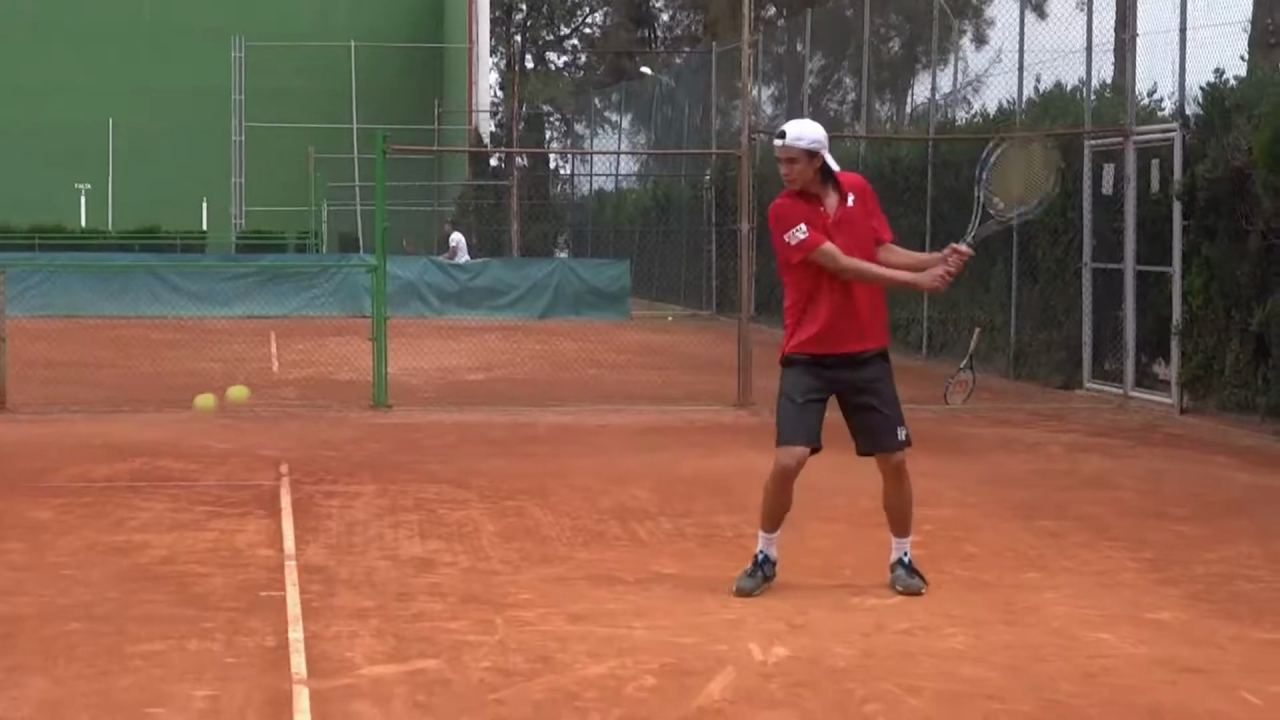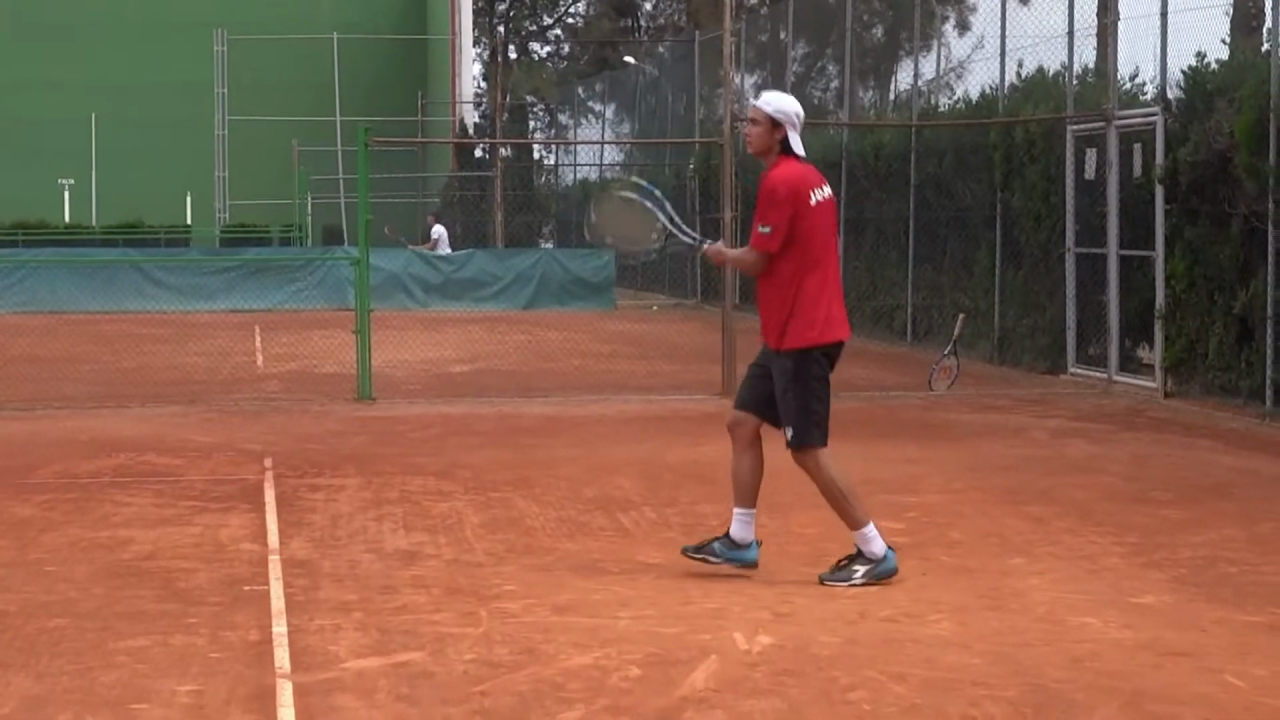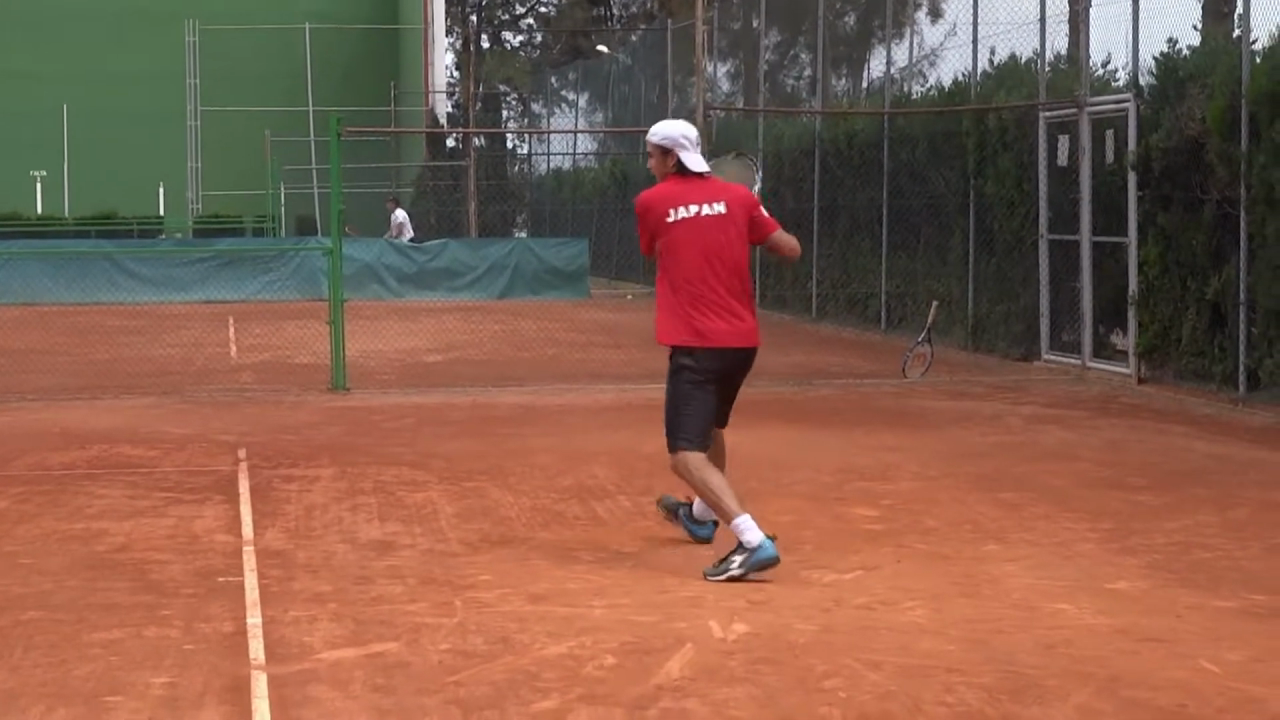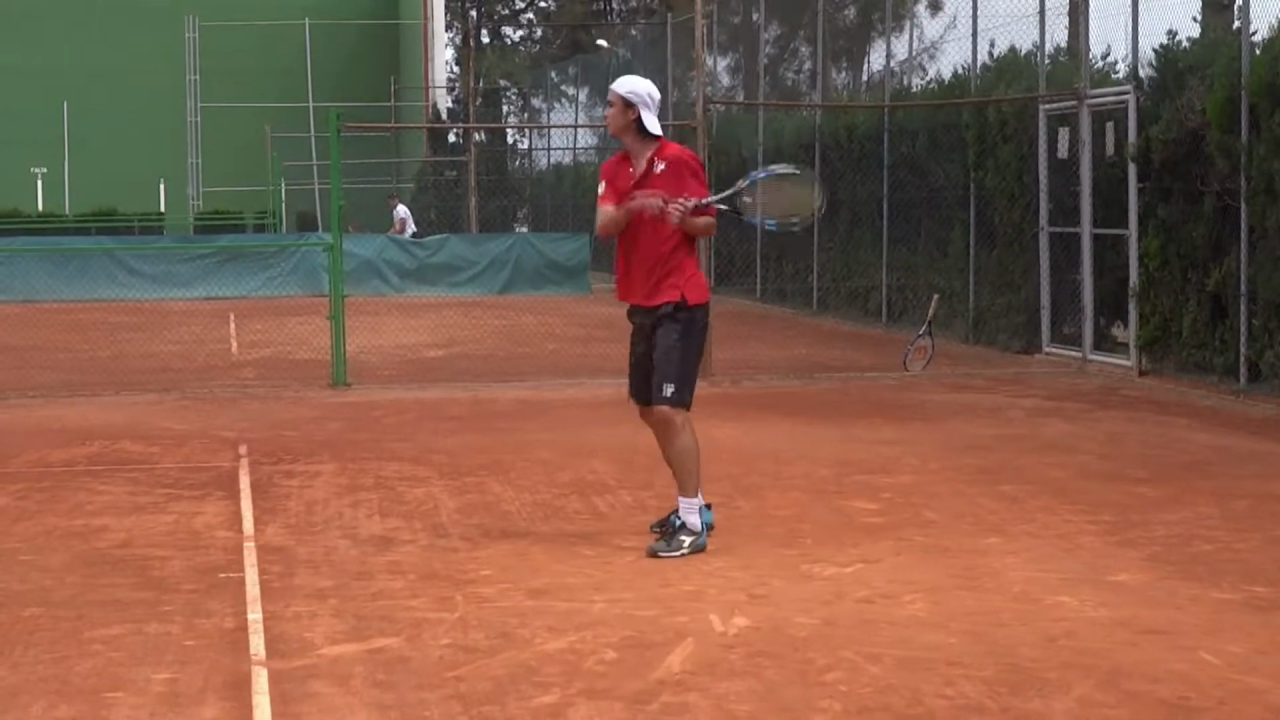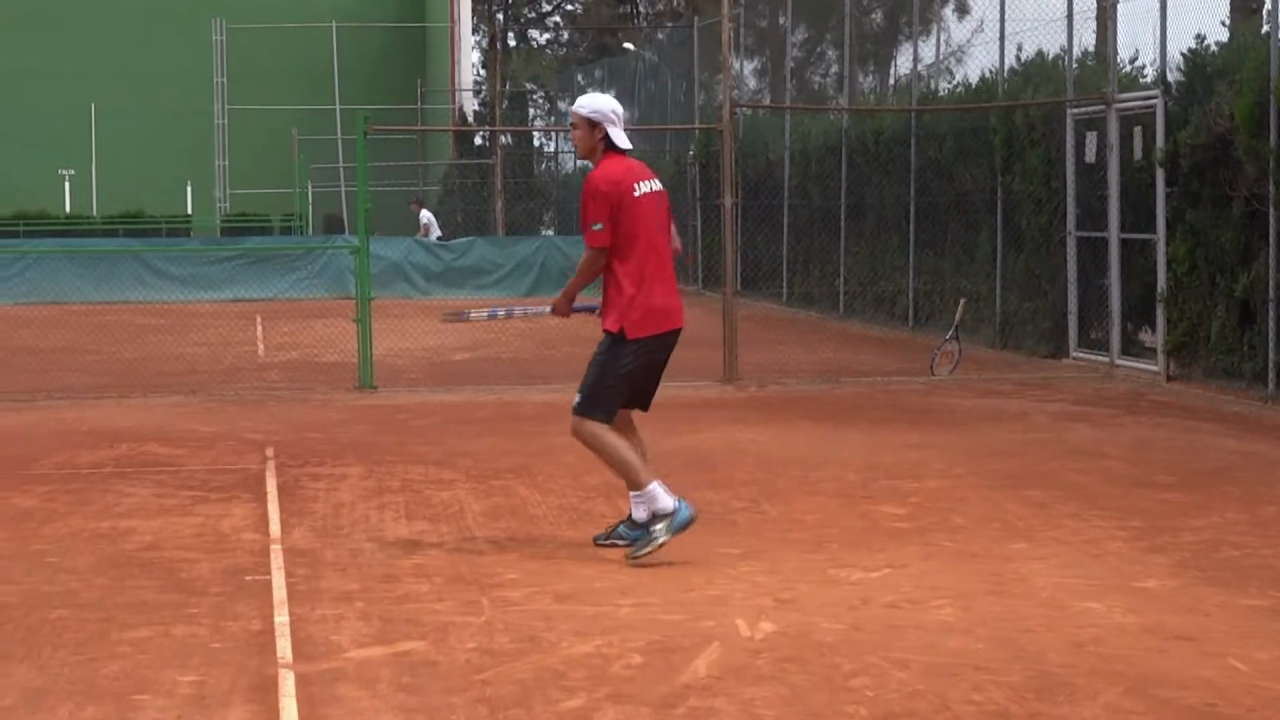
dt=1s
person 1, frame 1
left shoulder: (857, 188)
right shoulder: (784, 210)
left elbow: (884, 251)
right elbow: (839, 266)
left wrist: (936, 260)
right wrist: (913, 277)
left hip: (866, 351)
right hip: (807, 355)
left knee: (894, 460)
right knee: (788, 461)
left ankle: (901, 558)
right ankle: (764, 557)
person 1, frame 2
left shoulder: (780, 181)
right shoulder: (807, 176)
left elbow: (756, 261)
left wrist: (720, 253)
right wrist: (741, 258)
left hip: (805, 334)
right hip: (790, 328)
left knee: (807, 452)
right knee: (741, 423)
left ankle: (875, 553)
right ankle: (740, 540)
person 1, frame 3
left shoulder: (650, 202)
right shoulder: (737, 195)
right elbow: (790, 250)
right wrist: (767, 236)
left hip: (693, 343)
right hip: (743, 341)
left knee: (687, 456)
right knee: (707, 429)
left ankle: (753, 542)
right ankle: (702, 513)
person 1, frame 4
left shoulder: (681, 159)
right shoulder: (612, 169)
left elbow: (709, 221)
right elbow: (603, 224)
left wrist: (683, 217)
right wrist: (634, 207)
left hip: (680, 301)
right hip: (641, 304)
left knee: (670, 411)
right knee: (650, 411)
left ankle: (692, 525)
right ankle: (695, 506)
person 1, frame 5
left shoulder: (601, 180)
right shoulder: (644, 174)
left elbow: (594, 258)
right elbow: (672, 245)
left wrist: (566, 297)
left hip: (635, 320)
right hip: (665, 316)
left knee: (586, 422)
right knee: (618, 414)
left ankle: (667, 506)
right ankle: (645, 516)
